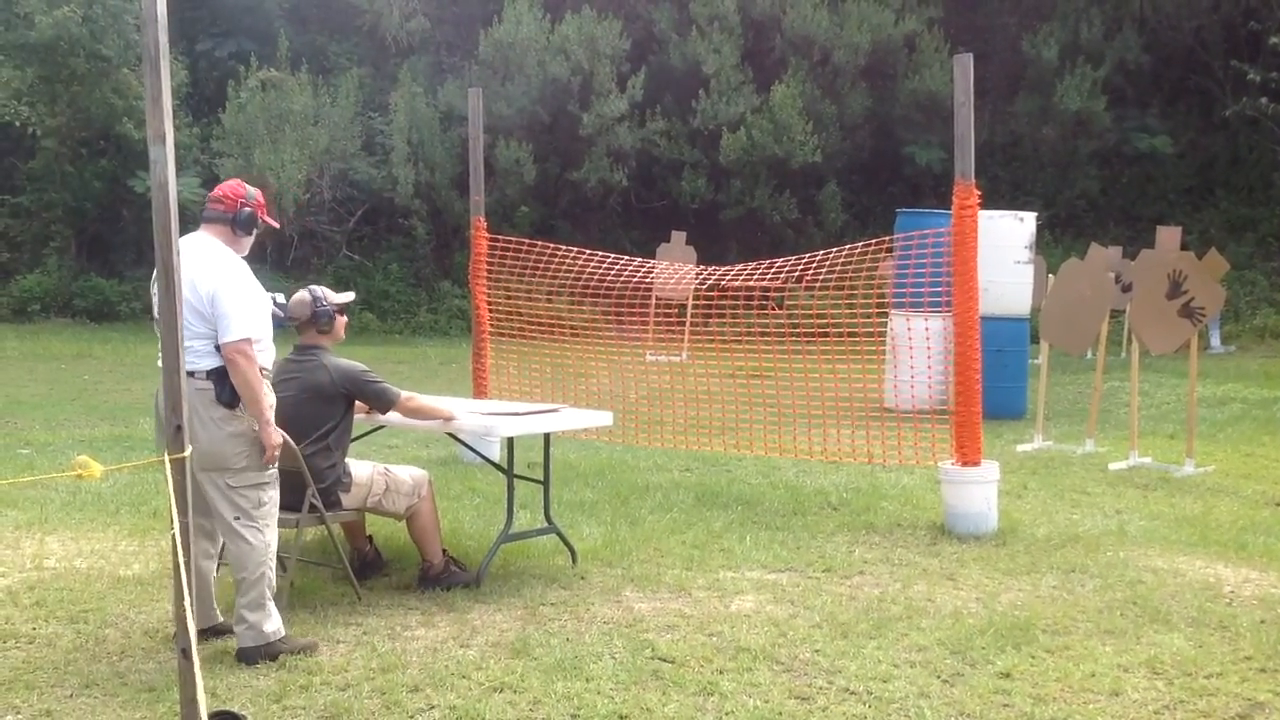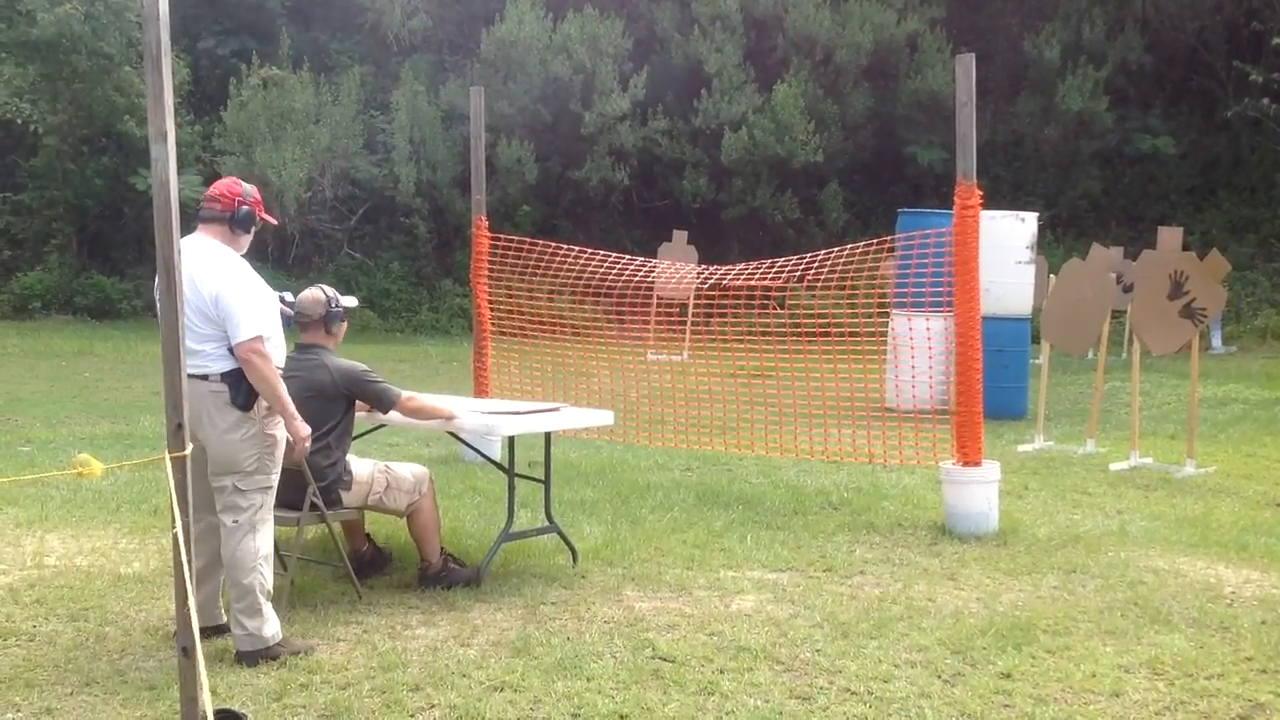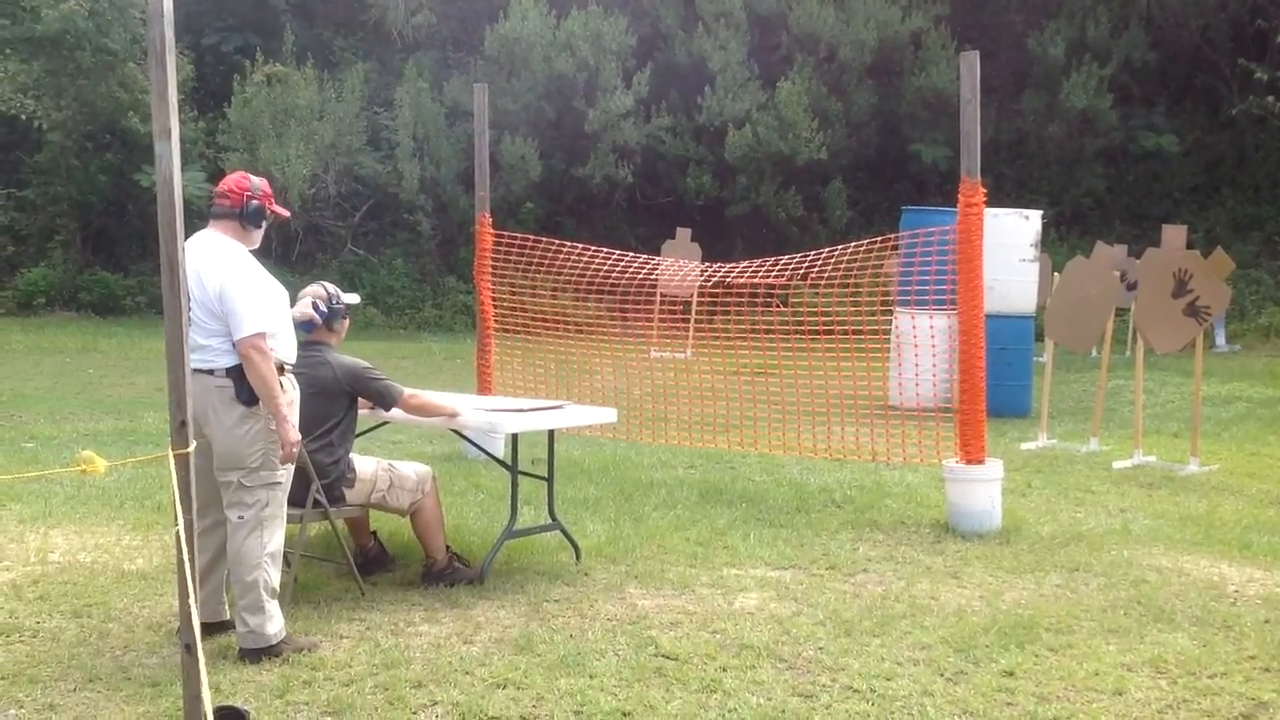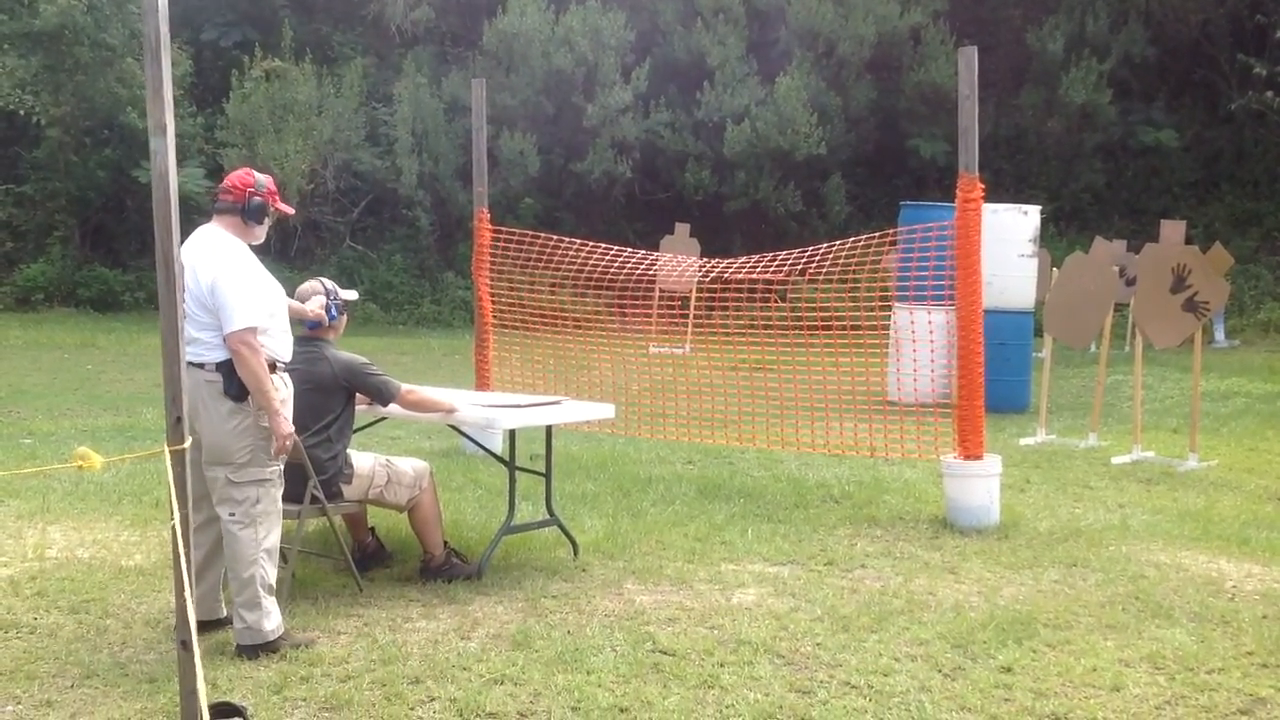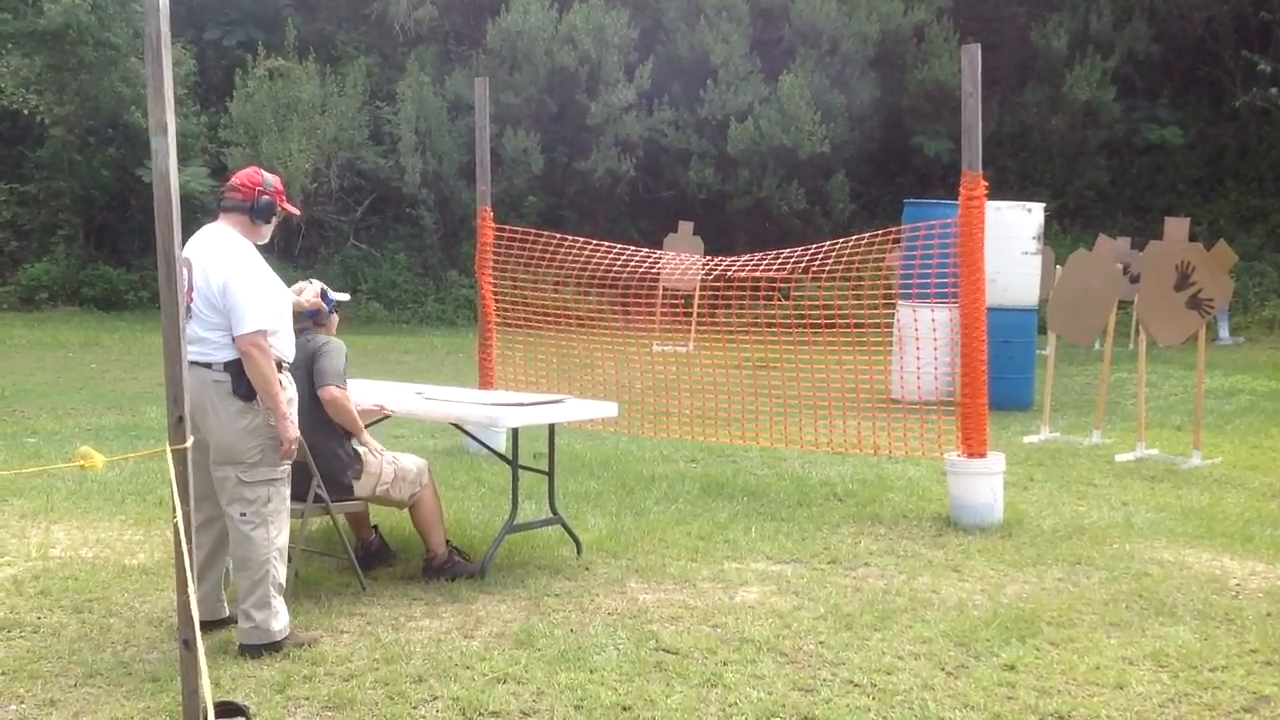
dt=0.5s
person 1, frame 1
left shoulder: (176, 255)
right shoulder: (227, 269)
right elbow: (239, 354)
right wrist: (265, 422)
left hip: (177, 392)
right hip: (220, 401)
left knee: (196, 515)
right knee: (250, 517)
left ankle: (198, 619)
right ankle: (259, 635)
person 1, frame 2
left shoulder: (177, 257)
right shoulder: (229, 271)
right elbow: (252, 354)
left wrist: (262, 312)
right wrist: (290, 416)
left hip: (192, 393)
right hip: (235, 401)
left knee: (204, 512)
right knee: (245, 519)
left ankle: (203, 616)
right ankle: (257, 637)
person 1, frame 3
left shoulder: (194, 250)
right shoulder: (236, 265)
right elbow: (253, 350)
left wrist: (288, 313)
right wrist: (283, 419)
left hip: (201, 388)
right hip: (242, 396)
left knee: (208, 509)
right knee: (255, 516)
left ankle: (205, 613)
right ankle: (261, 634)
person 1, frame 4
left shoulder: (200, 243)
right shoulder: (231, 259)
right elbow: (244, 344)
left wrist: (301, 309)
right wrist: (275, 414)
left hip: (202, 383)
right hip: (236, 392)
left knee: (208, 505)
right knee: (251, 512)
left ankle: (202, 609)
right ankle: (259, 630)
person 1, frame 5
left shoulder: (202, 242)
right shoulder: (240, 260)
right elbow: (252, 347)
left wrist: (295, 300)
right wrist: (281, 416)
left hip: (201, 382)
right hip: (239, 392)
left knee: (207, 506)
right knee: (259, 512)
left ankle: (204, 609)
right ankle: (264, 630)
person 2, frame 1
left shoulder: (282, 368)
right shoulder: (342, 371)
right elbow: (408, 404)
left wrist: (361, 404)
right wrist: (447, 413)
left hip: (283, 486)
right hip: (320, 489)
left knee: (351, 472)
right knee: (416, 482)
left ankle: (363, 557)
right ankle: (436, 569)
person 2, frame 2
left shoulder: (282, 366)
right shoulder: (343, 371)
right elbow: (408, 404)
left wrist: (362, 403)
right wrist: (448, 412)
left hip: (283, 485)
right hip: (322, 487)
left knee: (350, 463)
right knee: (418, 479)
left ankle: (362, 555)
right ankle: (435, 568)
person 2, frame 3
right shoulder: (345, 368)
right elbow: (410, 401)
left wrist: (364, 400)
right wrist: (451, 410)
left hip: (289, 481)
right hip: (325, 483)
left knee: (353, 466)
right knee: (421, 479)
left ankle: (368, 553)
right ankle: (440, 565)
person 2, frame 4
right shoulder: (343, 364)
right elbow: (407, 397)
left wrist: (363, 395)
right wrist: (449, 405)
left hip: (286, 476)
right hip: (323, 478)
left knee: (351, 462)
right knee: (419, 474)
left ankle: (366, 548)
right ankle: (437, 561)
person 2, frame 5
right shoulder: (327, 345)
right elbow: (332, 396)
left wrist: (353, 421)
right wrist: (363, 433)
left hip: (288, 475)
right hip: (328, 474)
left knee: (354, 465)
right knee: (417, 471)
left ankle: (369, 547)
right ankle: (440, 559)
